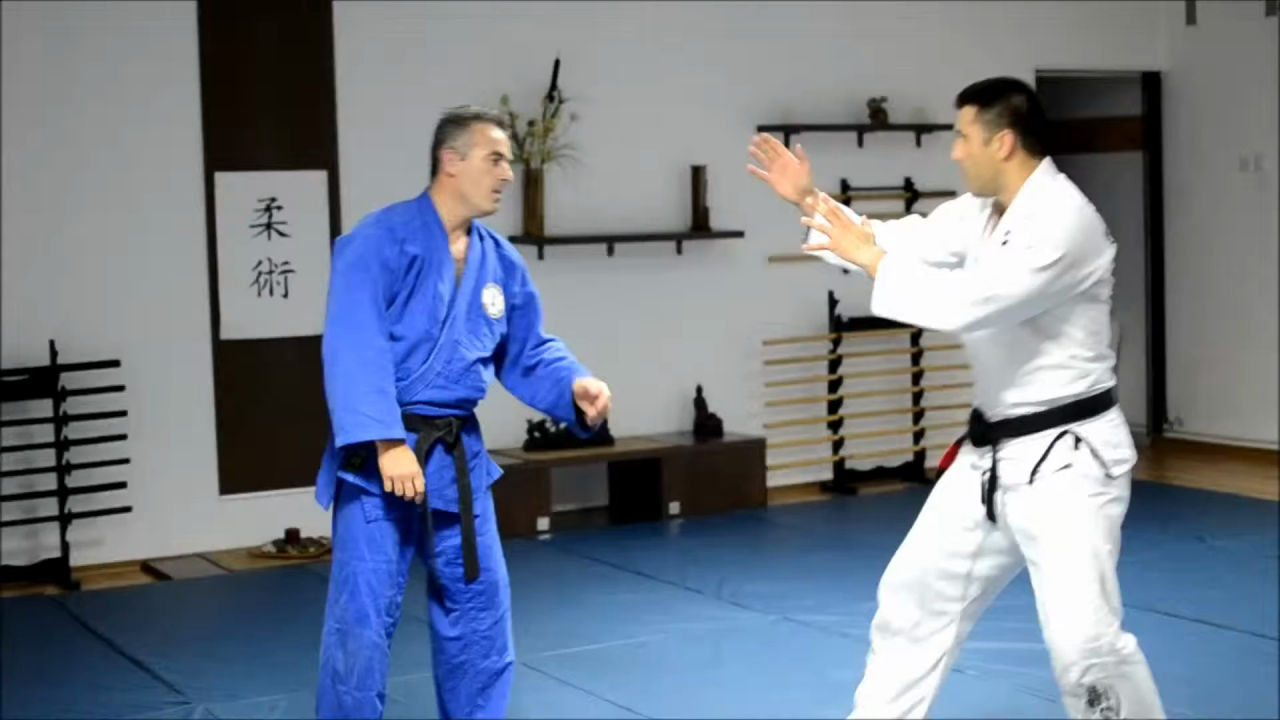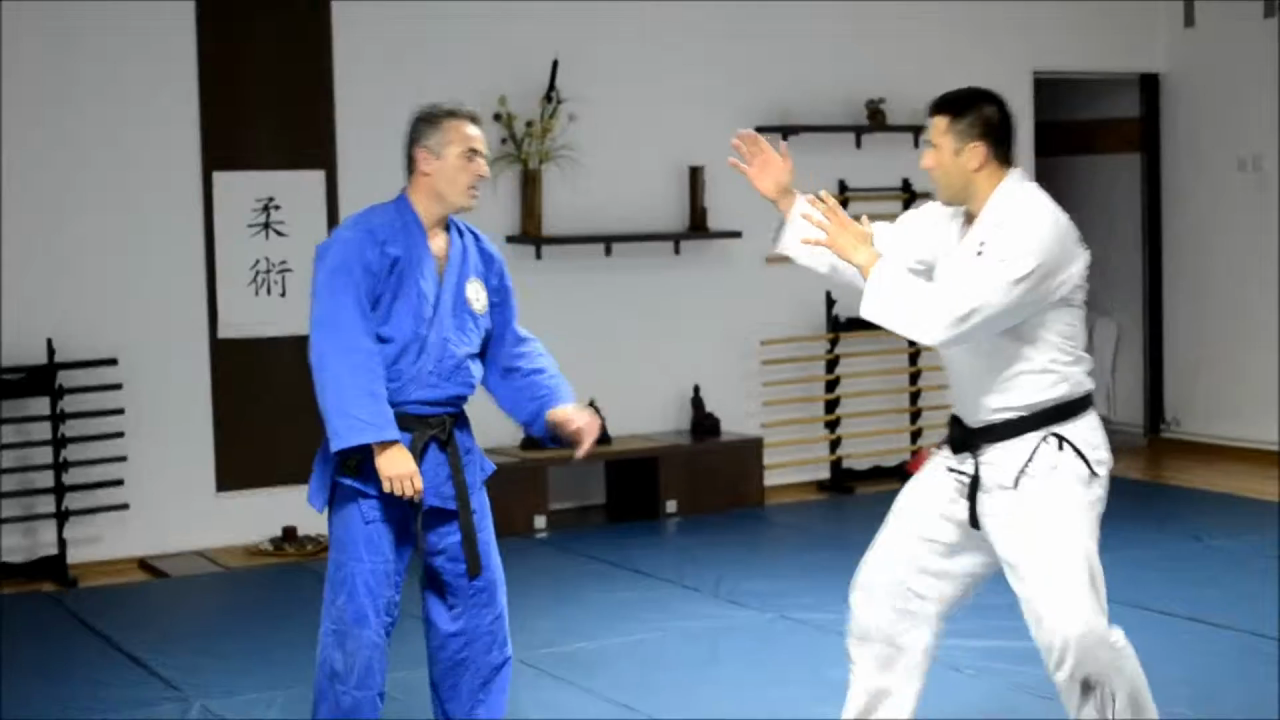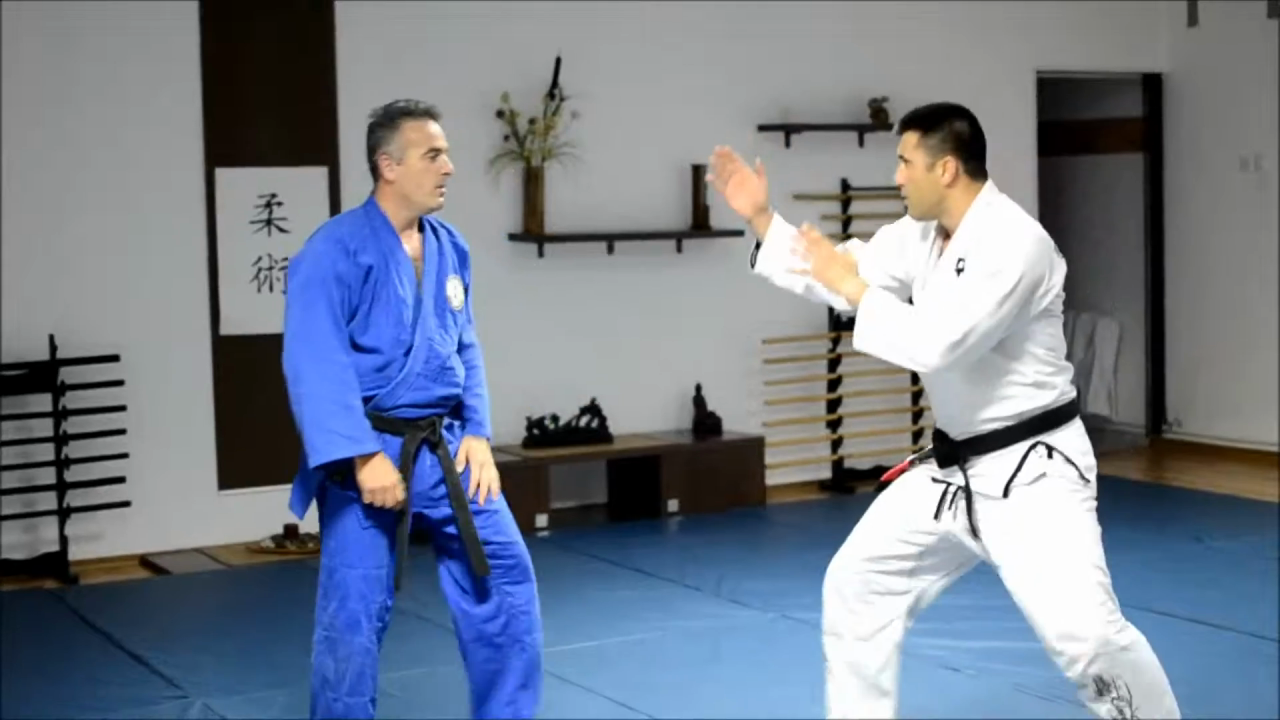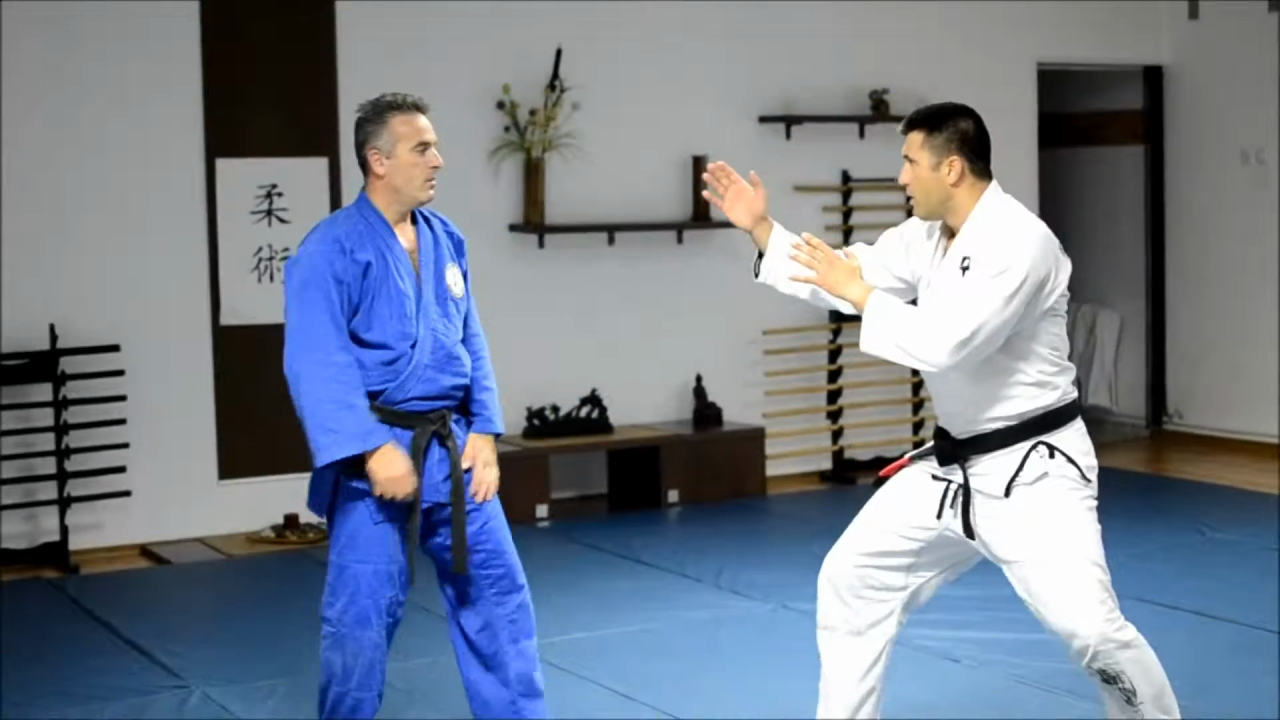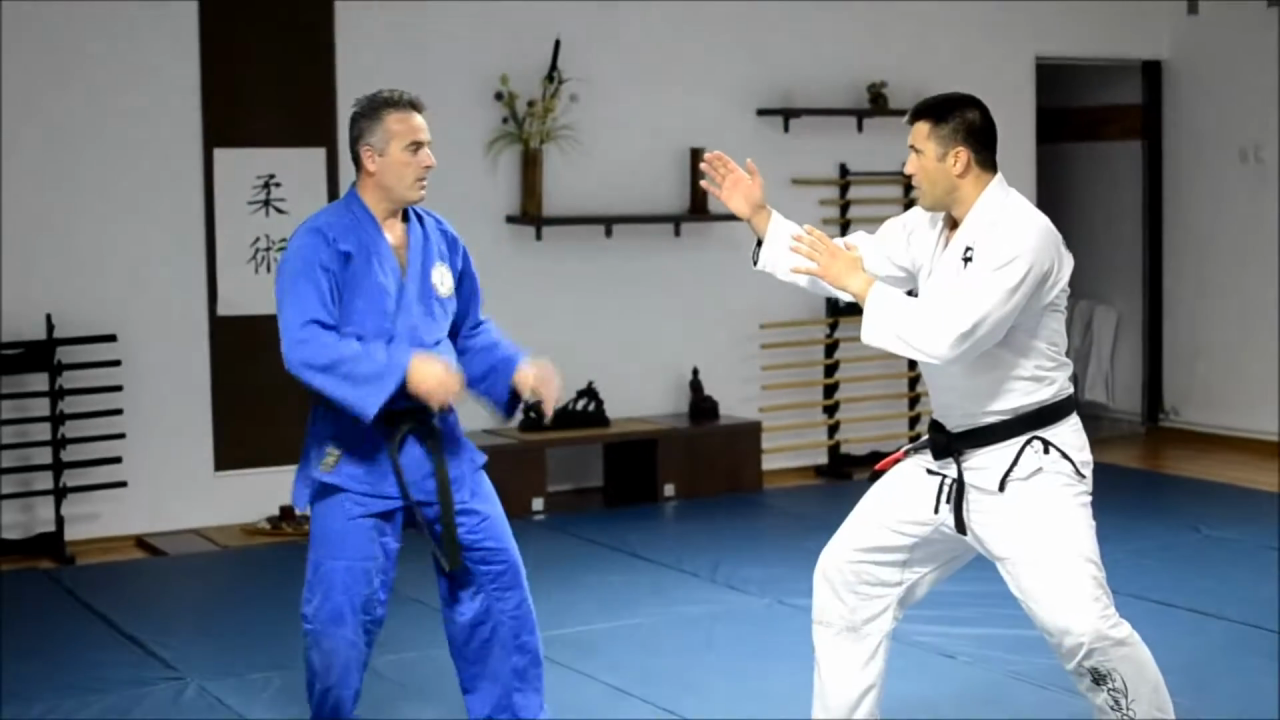
dt=0.2s
person 1, frame 1
left shoulder: (1064, 221)
right shoulder: (983, 211)
left elbow: (965, 304)
right elbow: (906, 243)
left wrist: (869, 256)
right wrist: (810, 200)
left hip: (1067, 456)
right hip: (996, 451)
left knee: (1084, 639)
right knee: (916, 591)
person 1, frame 2
left shoulder: (1036, 229)
right shoulder: (950, 218)
left elbow: (944, 318)
right elbow: (858, 255)
left wrist: (870, 259)
right wrist: (786, 199)
left hip: (1044, 458)
right hip: (969, 457)
left knee: (1071, 631)
right knee: (886, 591)
person 1, frame 3
left shoulder: (1014, 243)
right shoulder: (920, 235)
left elbow: (936, 344)
right elbow: (839, 273)
left wrist: (855, 289)
right wrist: (761, 219)
left hip: (1033, 468)
right hip: (951, 466)
left knee: (1085, 633)
right knee: (857, 585)
person 1, frame 4
left shoulder: (1019, 242)
right shoulder: (926, 237)
left elbow: (945, 343)
right elbow: (836, 276)
left wrist: (859, 293)
right wrist: (761, 228)
left hip: (1033, 469)
right hip: (952, 465)
left knee: (1091, 625)
right knee: (852, 579)
person 1, frame 5
left shoulder: (1022, 234)
right shoulder: (929, 226)
left elbow: (947, 335)
right elbow: (835, 262)
left wrist: (859, 284)
right wrist: (758, 216)
left hip: (1027, 464)
right hip: (947, 459)
left knee: (1082, 624)
right knee: (847, 576)
person 2, frame 1
left shoulder: (501, 262)
right shoulder: (381, 239)
left elbow: (527, 354)
right elbow: (352, 348)
left wrist: (576, 385)
right wrist: (386, 442)
left hip: (458, 450)
right hip: (382, 452)
left knee: (477, 599)
right knee: (363, 614)
person 2, frame 2
left shoulder: (479, 255)
right shoulder: (361, 243)
left elbow: (512, 348)
right elbow: (339, 352)
left wrist: (557, 405)
right wrist: (381, 444)
left hip: (450, 449)
right hip: (375, 454)
left knee: (472, 595)
right knee: (360, 614)
person 2, frame 3
left shoulder: (450, 248)
right shoulder: (336, 249)
right elbow: (315, 363)
left wrist: (475, 433)
right wrist: (362, 454)
left hip: (440, 448)
right hip: (369, 454)
left knee: (501, 572)
right knee: (354, 618)
person 2, frame 4
left shoulder: (446, 239)
right shoulder: (332, 248)
right elbow: (315, 364)
left wrist: (482, 429)
right wrist: (374, 450)
left hip: (448, 443)
right hip: (374, 451)
left knee: (495, 587)
right knee: (364, 613)
person 2, frame 5
left shoulder: (440, 239)
right shoulder: (321, 240)
left elbow: (468, 332)
right elbow: (306, 347)
left wrist: (515, 370)
right wrist: (404, 371)
left hip: (437, 440)
right hip: (357, 449)
left knee: (495, 573)
right knee: (342, 611)
